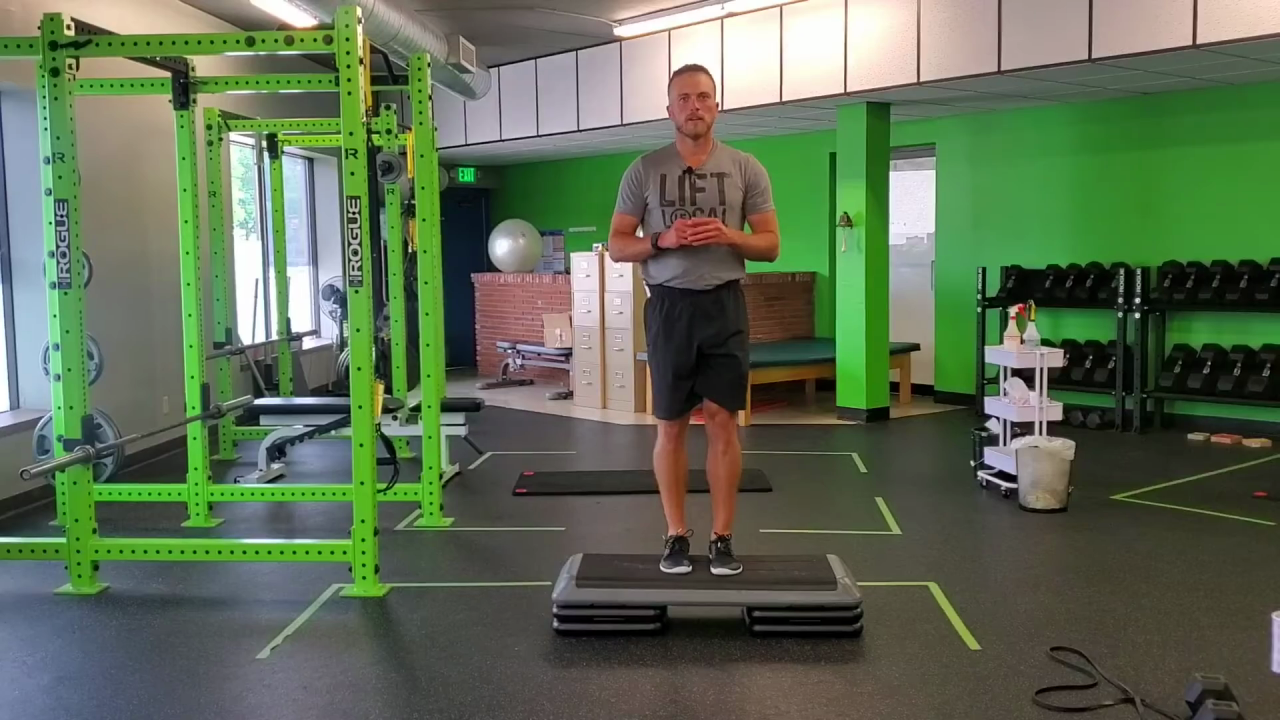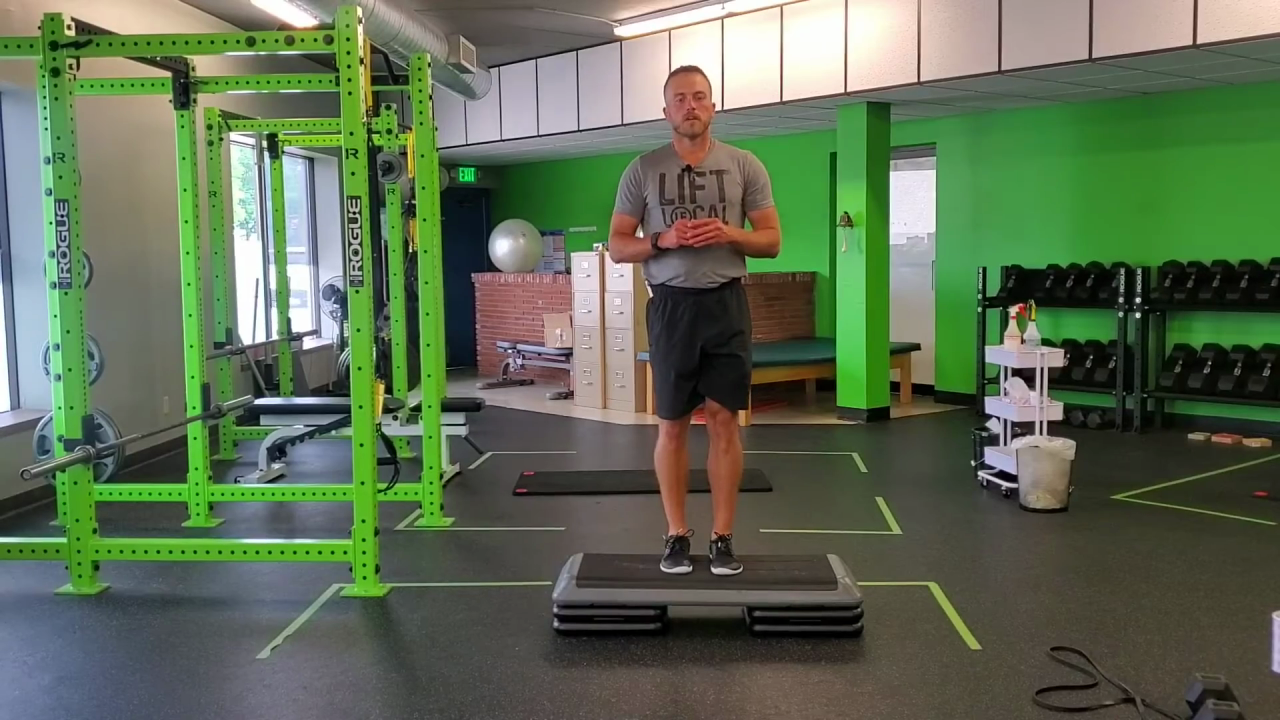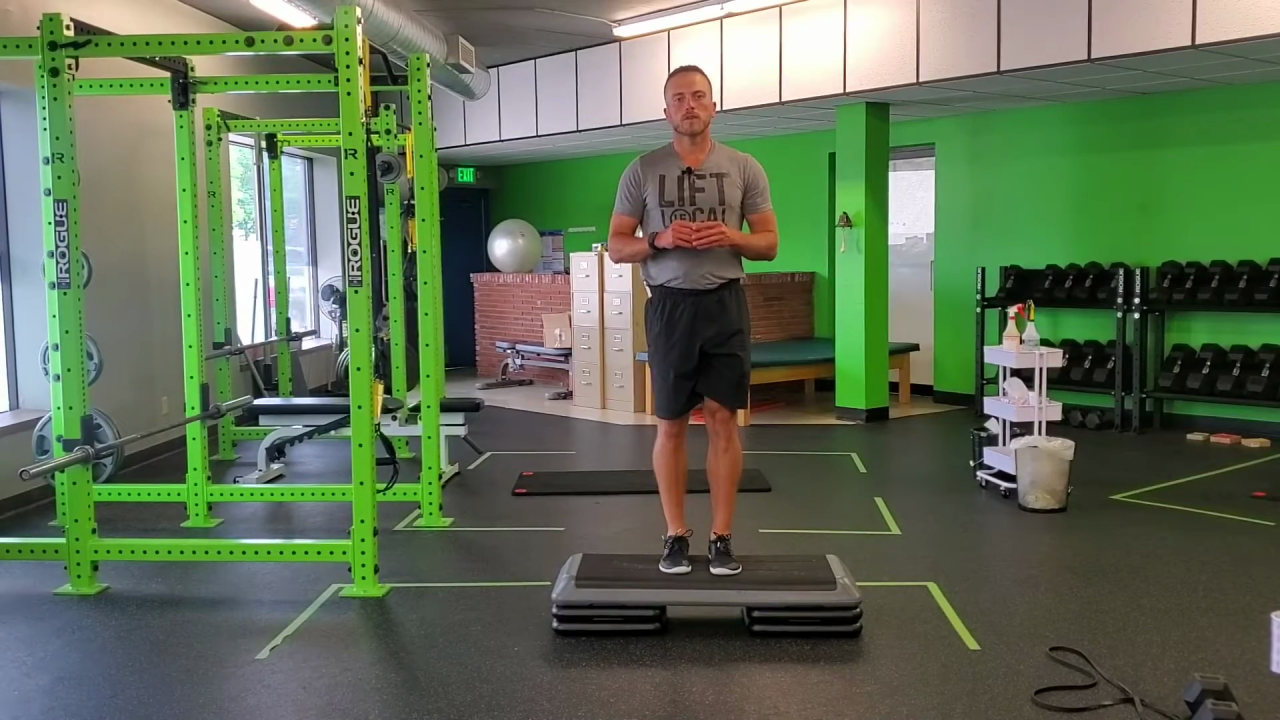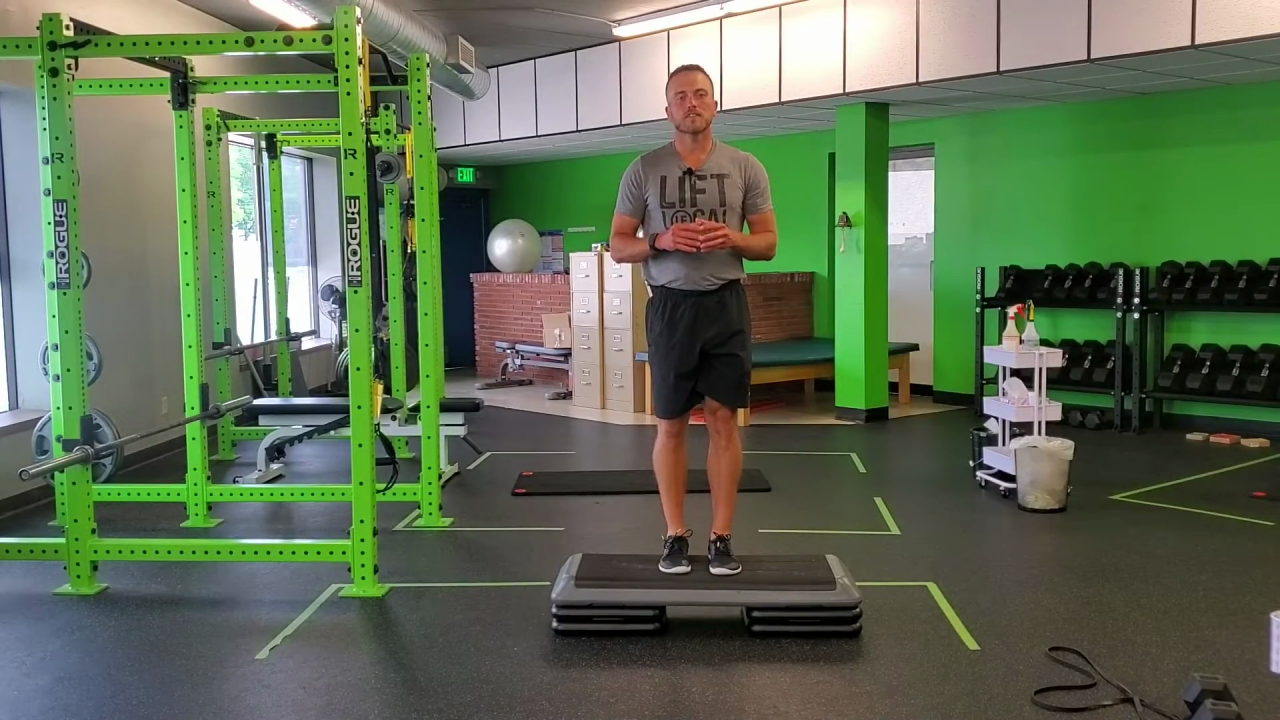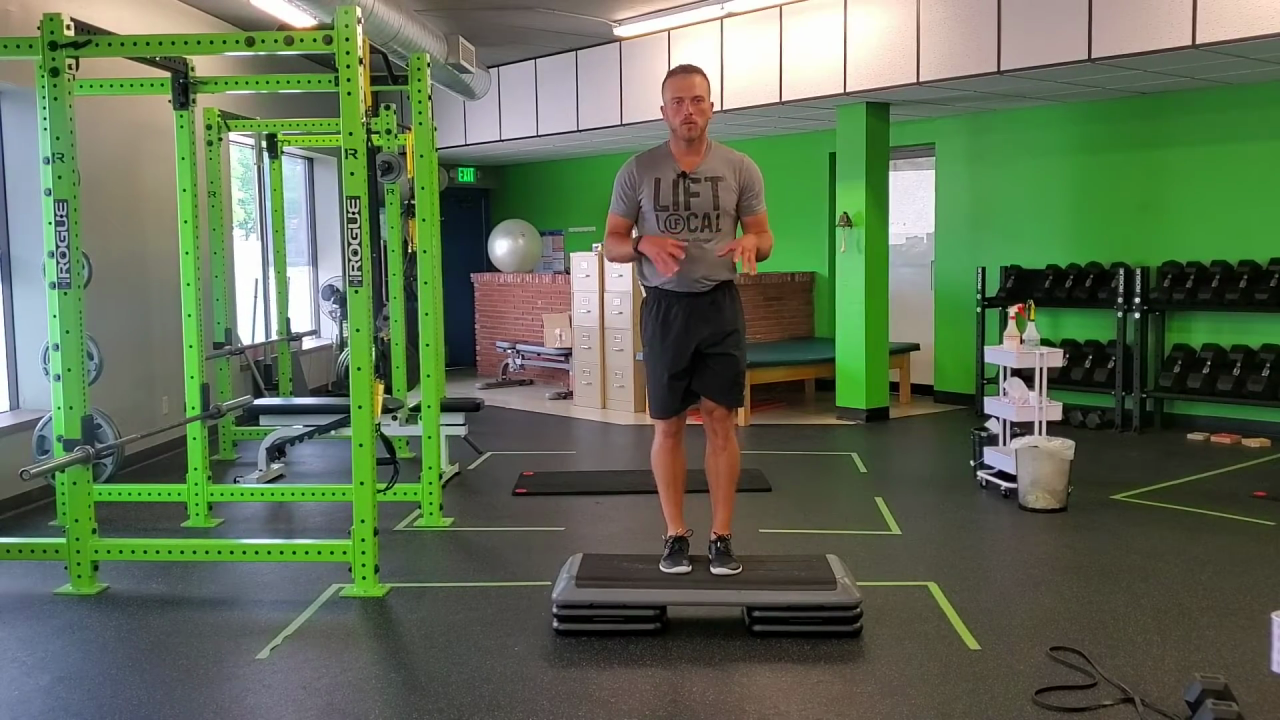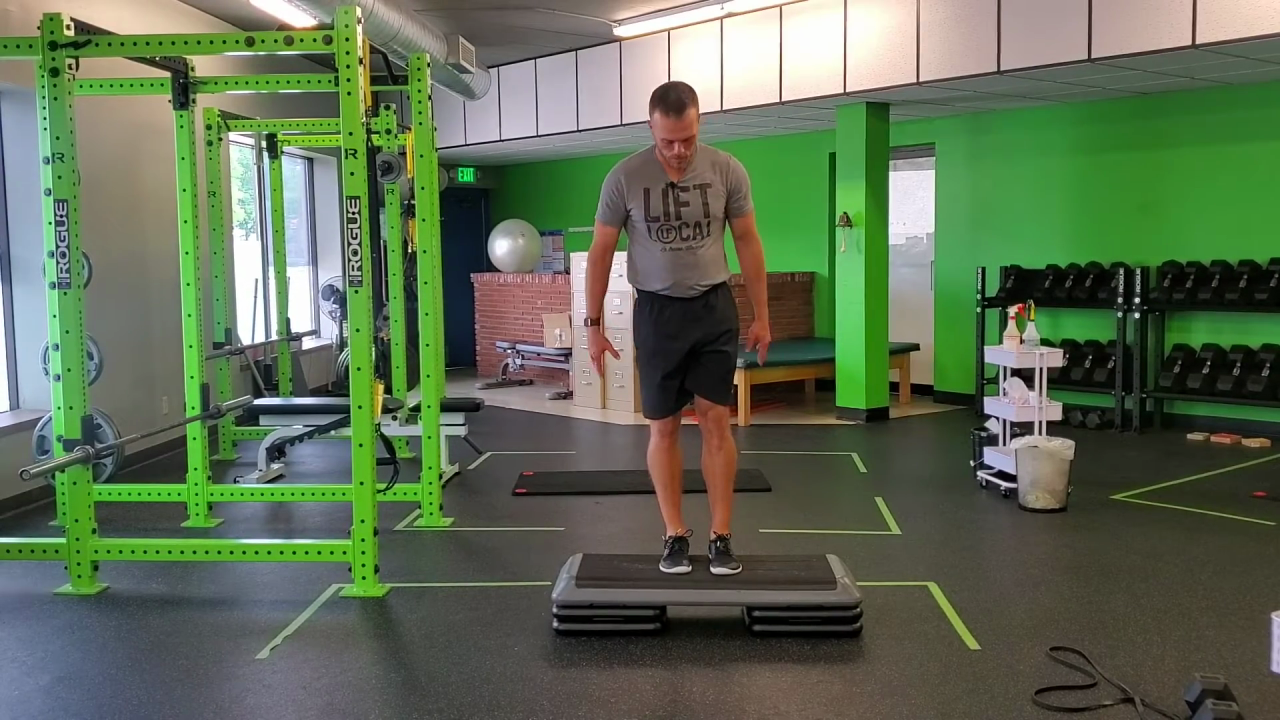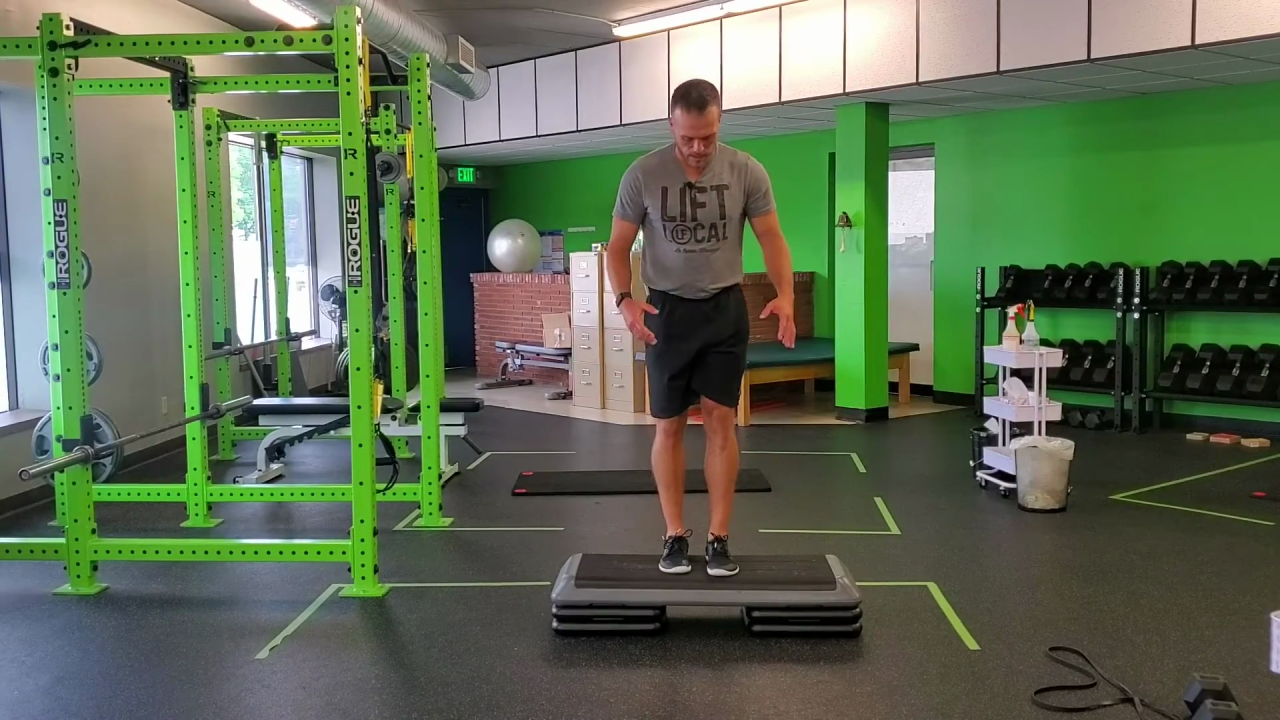
dt=0.7s
person 1, frame 1
left shoulder: (745, 168)
right shoulder: (645, 170)
left elbow: (771, 245)
right elbow: (617, 246)
left wrist: (729, 235)
right wrist: (662, 240)
left hip: (724, 306)
right hip: (670, 306)
left knee: (722, 421)
right knee: (671, 425)
left ankle: (721, 537)
right ankle: (676, 535)
person 1, frame 2
left shoulder: (744, 165)
right shoulder: (643, 170)
left elbow: (772, 241)
right elbow: (617, 246)
left wrist: (730, 234)
right wrist: (662, 239)
left hip: (726, 303)
right hip: (671, 305)
left knee: (724, 420)
right knee: (672, 423)
left ankle: (722, 537)
right ankle: (677, 535)
person 1, frame 3
left shoulder: (743, 167)
right shoulder: (643, 170)
left elbow: (770, 243)
right elbow: (616, 246)
left wrist: (731, 236)
right wrist: (659, 239)
left hip: (724, 304)
right hip: (670, 305)
left knee: (723, 420)
right knee: (671, 423)
left ankle: (721, 536)
right ankle: (676, 535)
person 1, frame 4
left shoulder: (745, 167)
right shoulder: (644, 169)
left elbow: (769, 243)
right elbow: (618, 245)
left wrist: (732, 237)
right wrist: (659, 240)
left hip: (726, 304)
right hip: (671, 305)
left knee: (723, 420)
right knee: (671, 423)
left ankle: (721, 536)
right ankle: (675, 534)
person 1, frame 5
left shoulder: (740, 168)
right shoulder: (638, 170)
left elbow: (763, 236)
right elbow: (611, 242)
left wrist: (751, 241)
right wrist: (641, 245)
left hip: (720, 306)
right hip: (665, 308)
left knee: (720, 420)
right knee: (668, 425)
left ankle: (721, 537)
right ankle: (675, 535)
person 1, frame 6
left shoulder: (727, 170)
right shoulder: (624, 178)
left elbow: (748, 241)
right elbow: (601, 251)
left wrist: (761, 314)
right wrist: (593, 324)
left hip: (714, 307)
right hip: (657, 311)
left knee: (715, 419)
right knee: (663, 425)
left ankle: (721, 537)
right ankle: (675, 535)
person 1, frame 7
left shoulder: (746, 172)
right shoulder: (642, 175)
left elbow: (771, 238)
right elbow: (618, 246)
left wrist: (785, 294)
right wrist: (625, 299)
left hip: (725, 308)
right hip: (666, 310)
left knee: (720, 419)
right knee: (669, 425)
left ankle: (719, 538)
right ankle: (675, 535)
